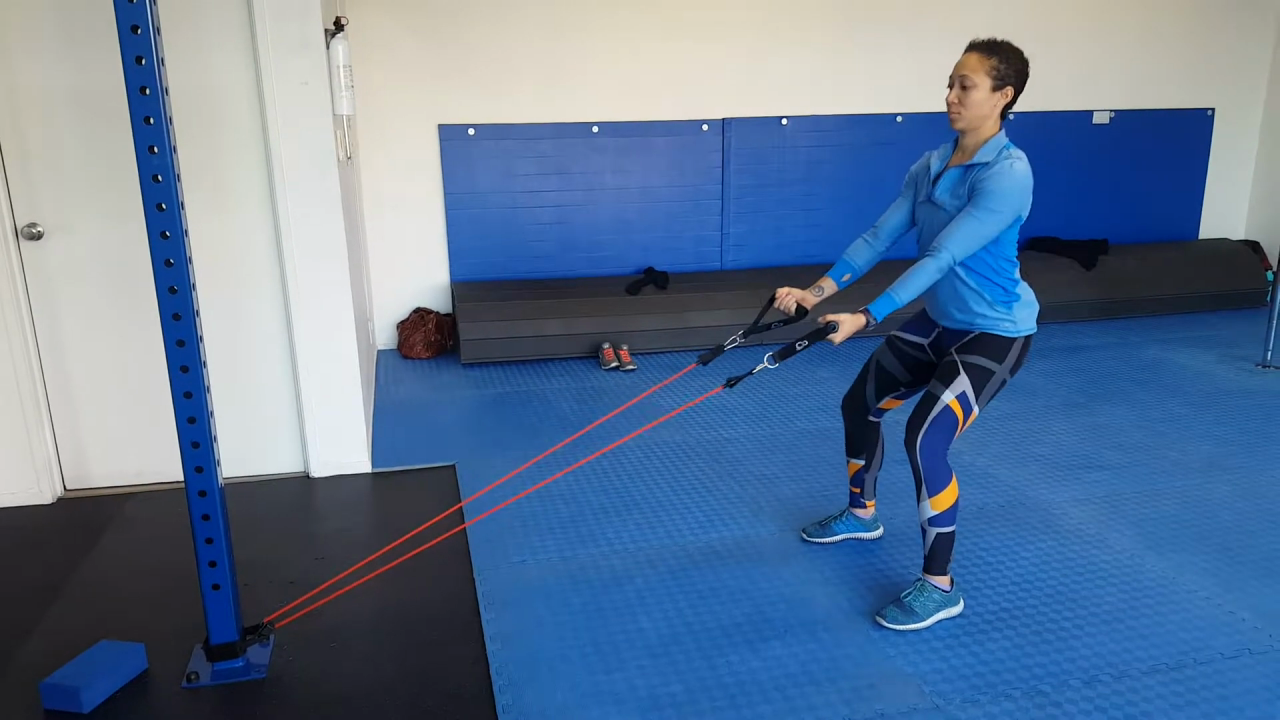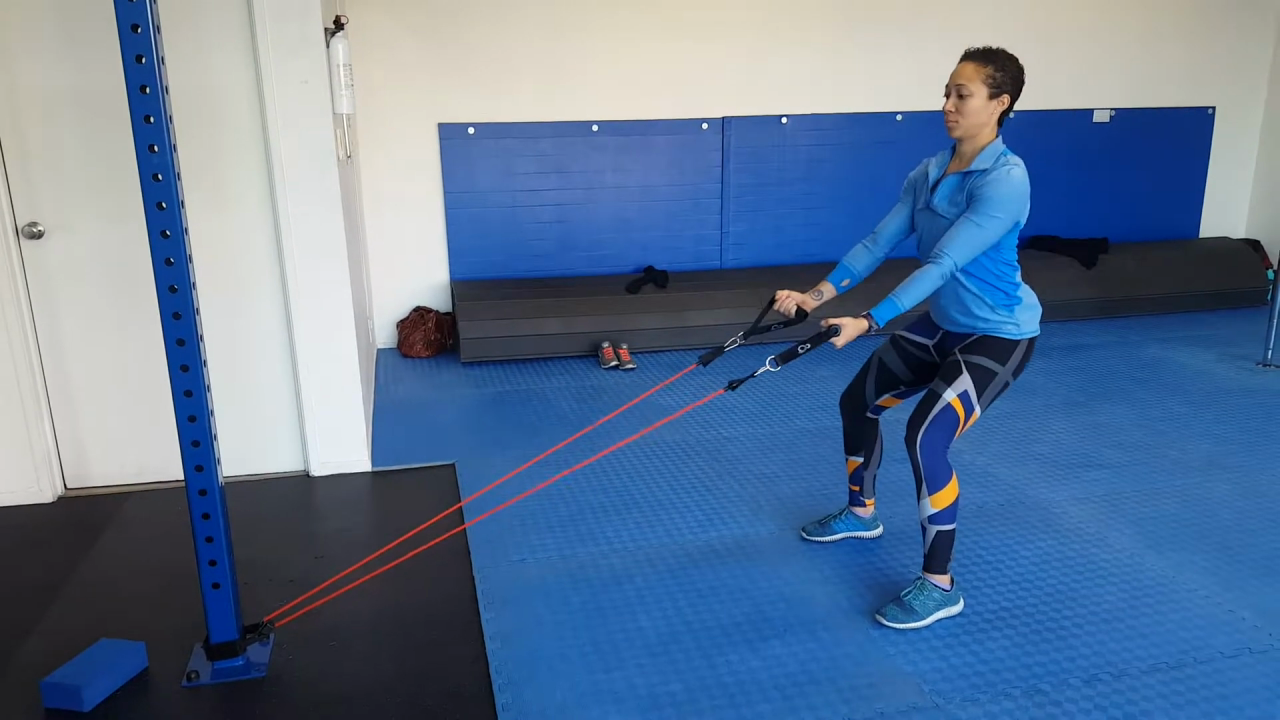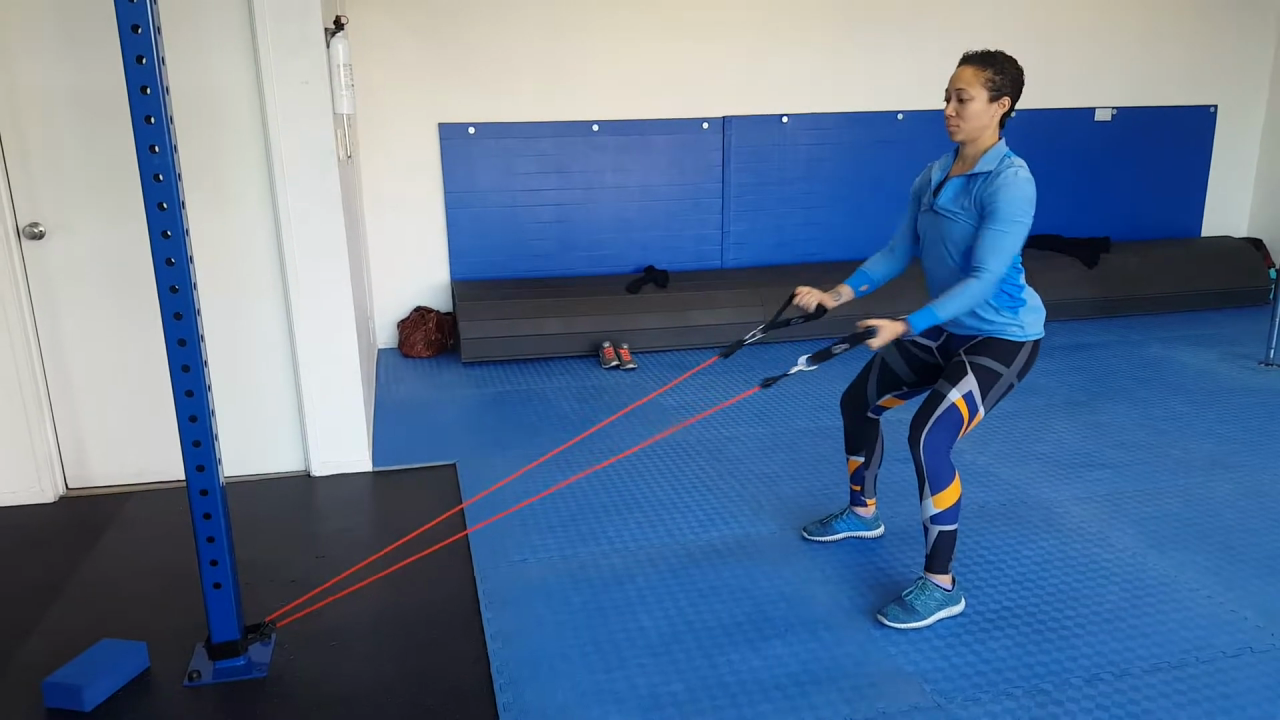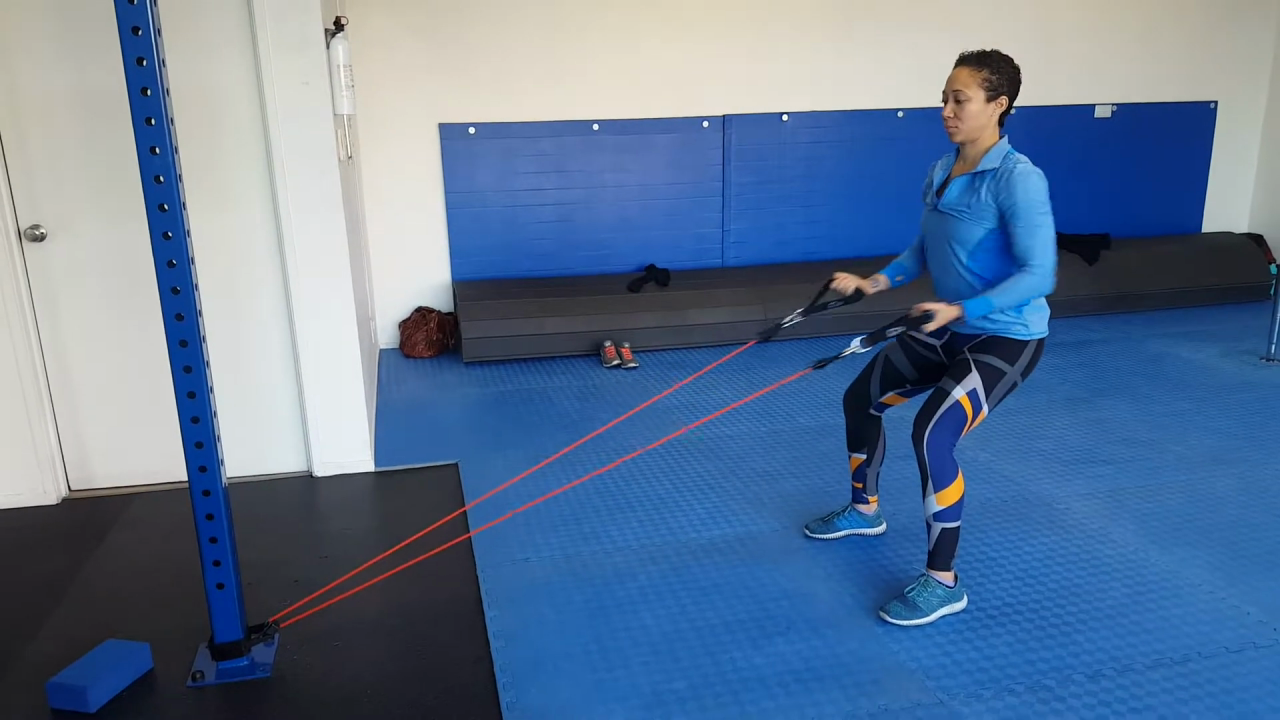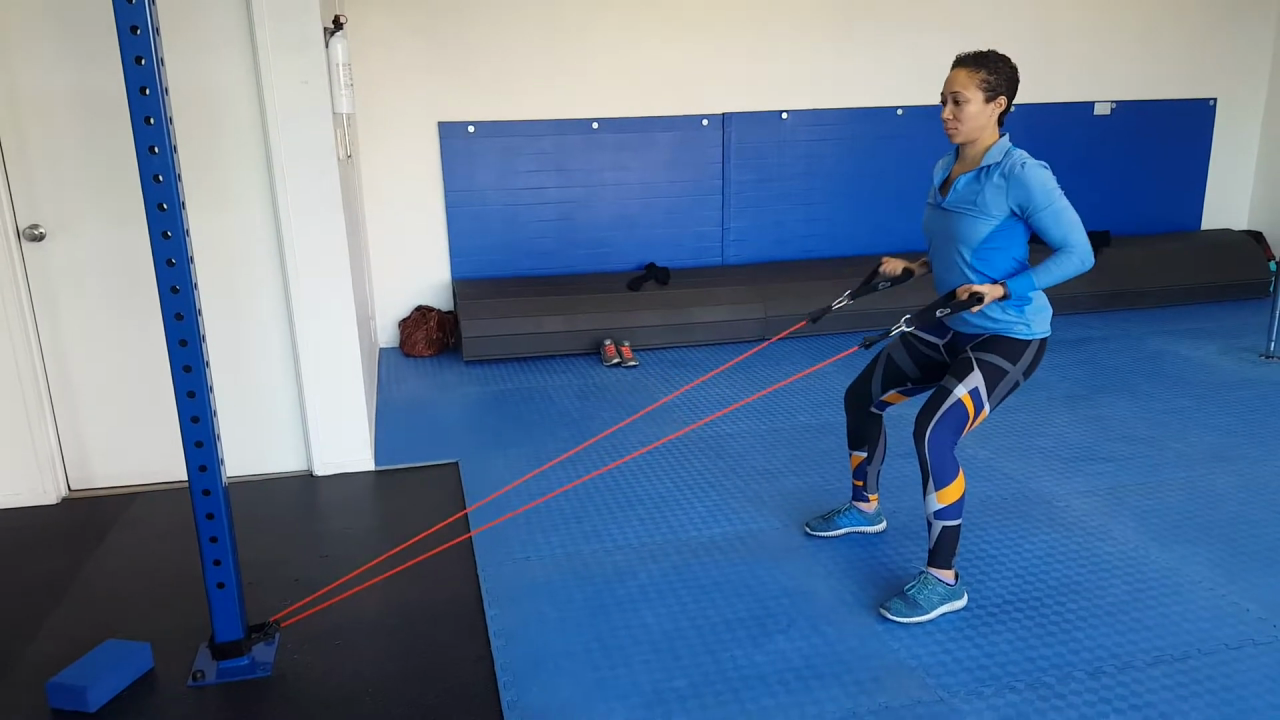
dt=0.2s
person 1, frame 1
left shoulder: (1009, 175)
right shoulder: (930, 167)
left elbow: (939, 258)
right elbow: (880, 236)
left wrist: (865, 316)
right wrist: (817, 291)
left hip: (994, 332)
right hip: (938, 320)
left knee: (926, 438)
right knee: (860, 403)
left ankle: (939, 585)
right ankle: (862, 513)
person 1, frame 2
left shoulder: (1005, 181)
right shoulder: (928, 173)
left elbow: (941, 265)
right elbow: (878, 243)
left wrist: (867, 322)
right wrist: (816, 295)
left hip: (998, 335)
right hip: (942, 324)
left knee: (925, 437)
right knee: (858, 401)
left ankle: (940, 584)
right ankle: (861, 512)
person 1, frame 3
left shoulder: (1011, 183)
right shoulder: (932, 177)
left elbow: (982, 281)
right elbow: (896, 254)
left wrist: (903, 326)
right wrist: (834, 295)
left hip: (1002, 337)
right hip: (946, 329)
left knee: (928, 436)
right knee: (858, 401)
left ankle: (941, 584)
right ankle: (863, 511)
person 1, frame 4
left shoulder: (1019, 179)
right shoulder: (939, 175)
left elbow: (1038, 276)
left wrist: (960, 310)
right wrist: (870, 282)
left hip: (1007, 336)
right hip: (951, 330)
left knee: (931, 433)
right knee: (861, 398)
left ankle: (943, 581)
right ankle: (864, 509)
person 1, frame 5
left shoulder: (1023, 176)
right shoulder: (944, 172)
left elbow: (1078, 256)
left wrist: (1001, 290)
right wrist: (912, 267)
left hip: (1009, 335)
right hip: (953, 326)
left knee: (932, 430)
right knee: (861, 396)
left ankle: (943, 579)
right ankle: (864, 507)
